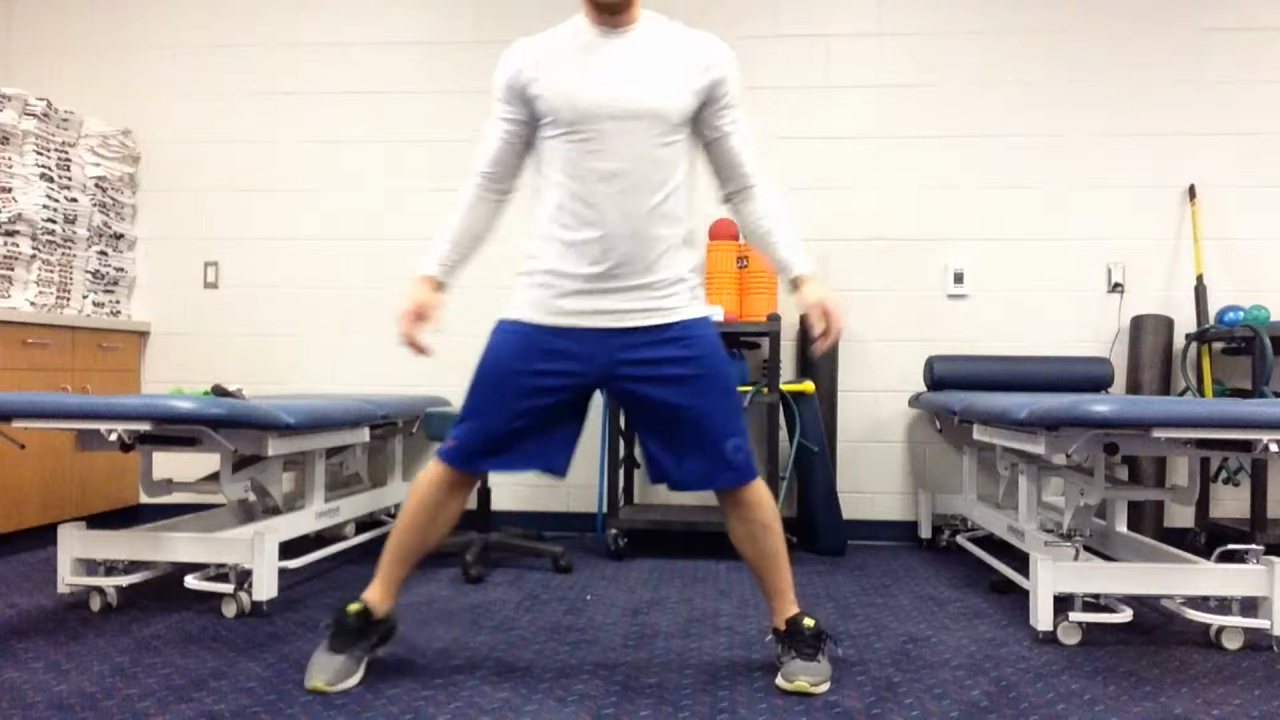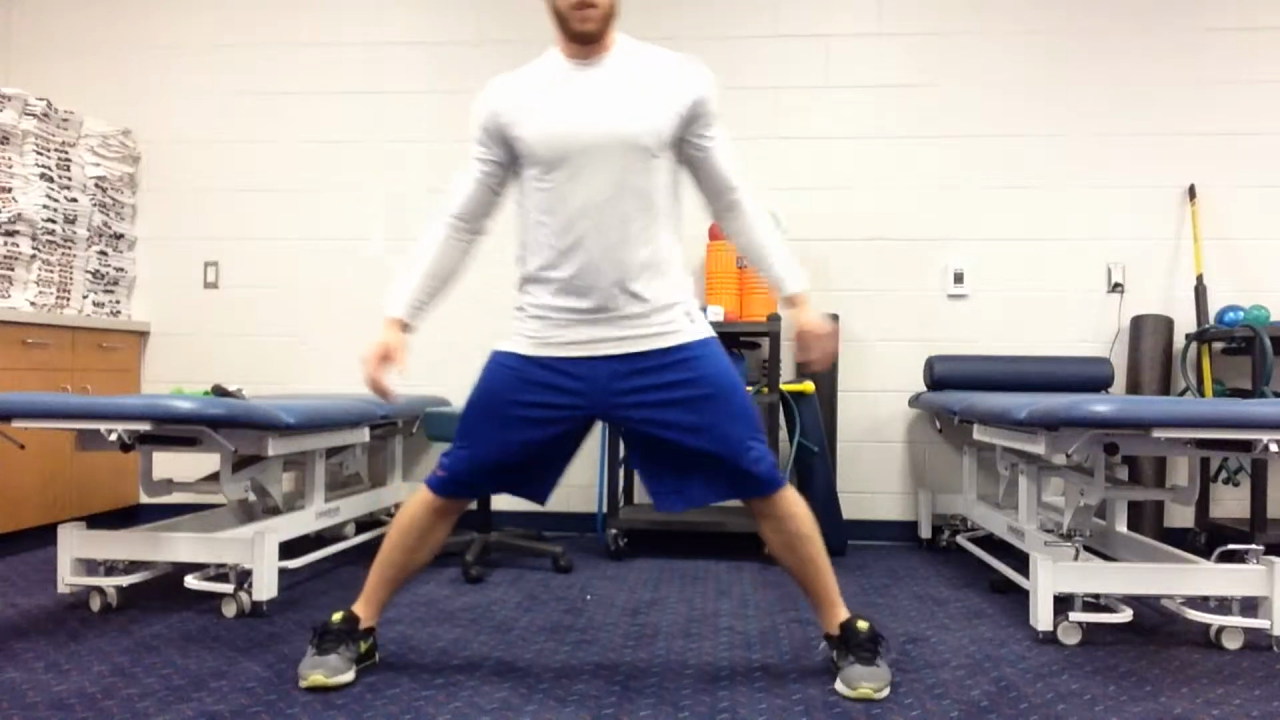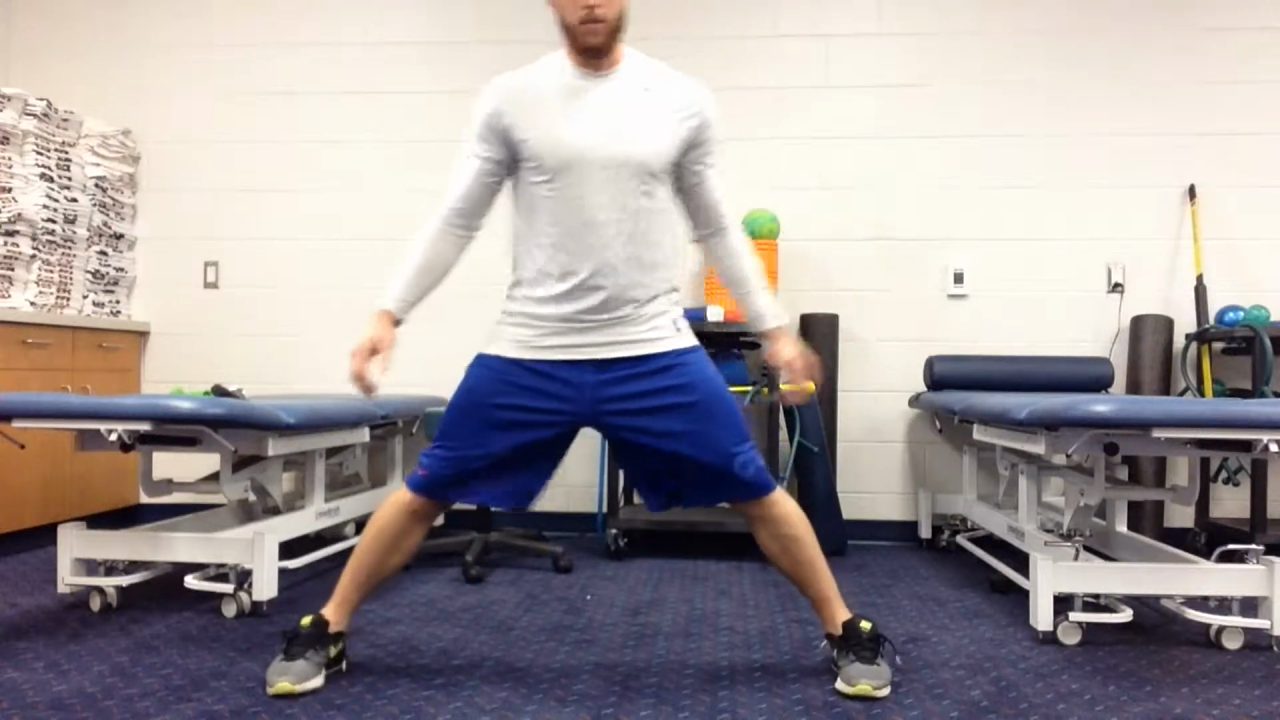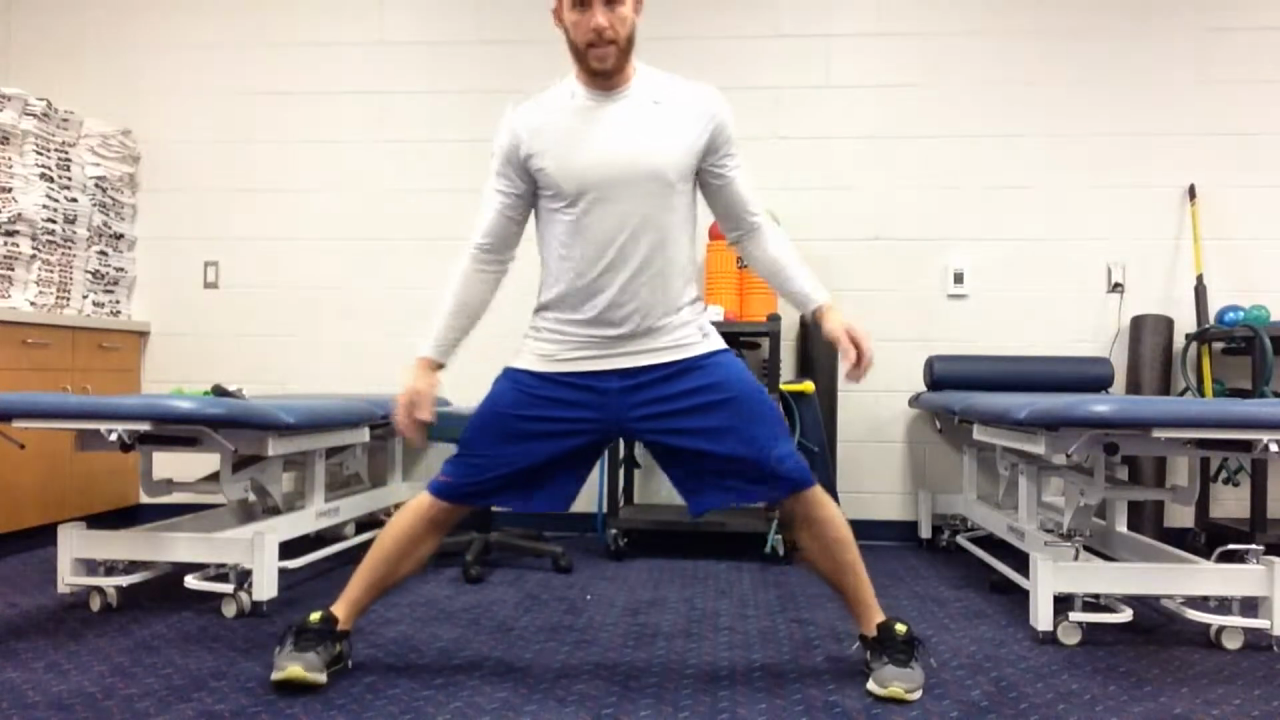
dt=0.5s
person 1, frame 1
left shoulder: (702, 57)
right shoulder: (531, 60)
left elbow: (744, 185)
right elbow: (490, 184)
left wrist: (801, 275)
right wrist: (433, 278)
left hip: (668, 318)
right hip: (548, 316)
left knee: (735, 476)
right knee: (458, 463)
left ankle: (794, 628)
right ankle: (368, 616)
person 1, frame 2
left shoulder: (679, 81)
right shoulder: (509, 98)
left elbow: (731, 201)
right elbow: (462, 223)
left wrist: (795, 294)
right wrist: (399, 320)
left hip: (665, 343)
right hip: (541, 350)
left knee: (764, 485)
right knee: (447, 489)
left ankle: (848, 633)
right ankle: (354, 627)
person 1, frame 3
left shoulder: (681, 101)
right shoulder: (511, 99)
left elbow: (715, 229)
right elbow: (455, 221)
left wrist: (772, 328)
right wrist: (388, 314)
left hip: (655, 352)
right hip: (529, 355)
left knee: (755, 490)
right knee: (426, 492)
left ankle: (847, 632)
right ankle: (325, 632)
person 1, frame 4
left shoulder: (698, 108)
right shoulder: (529, 127)
left elbow: (749, 227)
right elbow: (488, 255)
left wrist: (822, 308)
right wrist: (429, 360)
left hip: (682, 360)
right hip: (555, 370)
left knee: (798, 490)
right knee: (446, 500)
left ankle: (882, 637)
right ankle: (331, 628)
